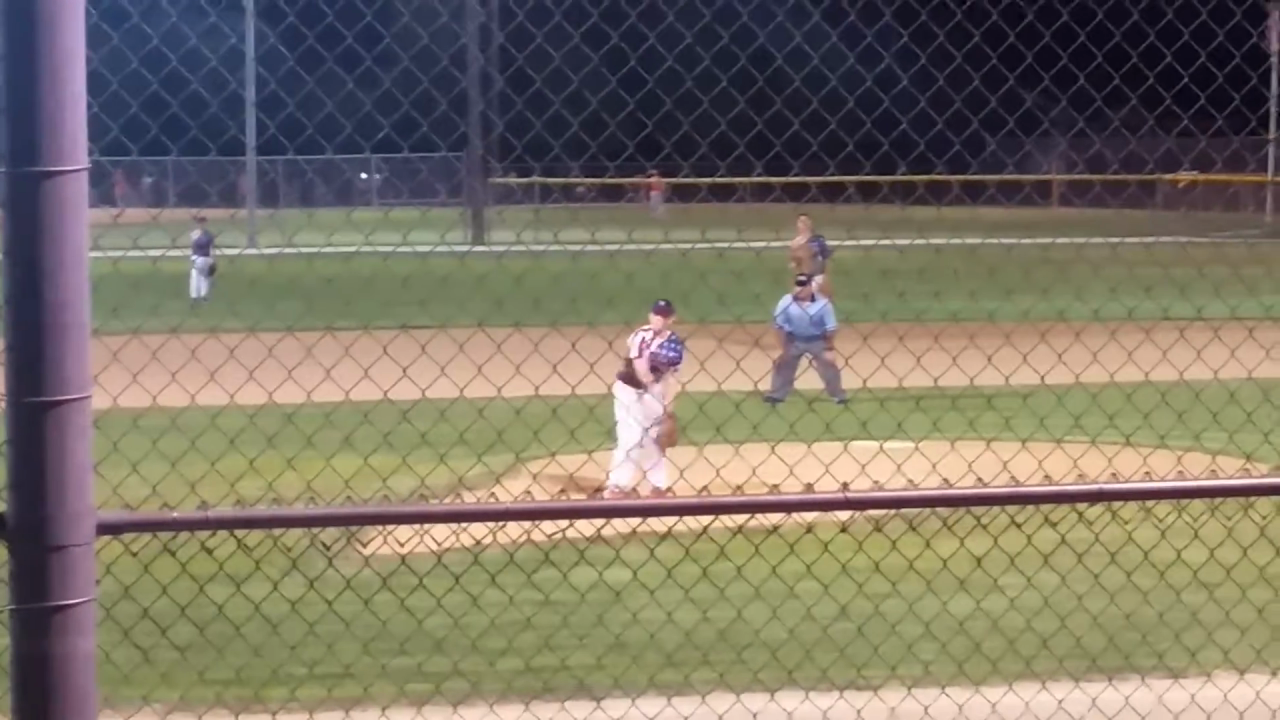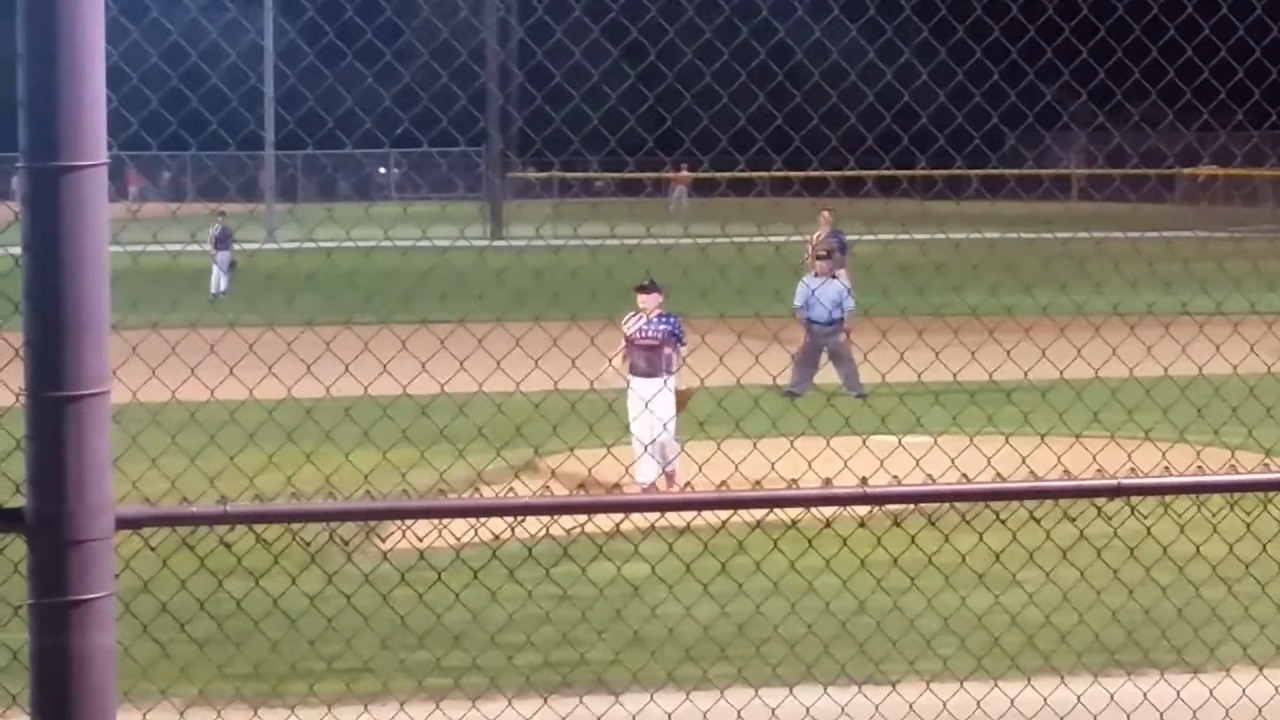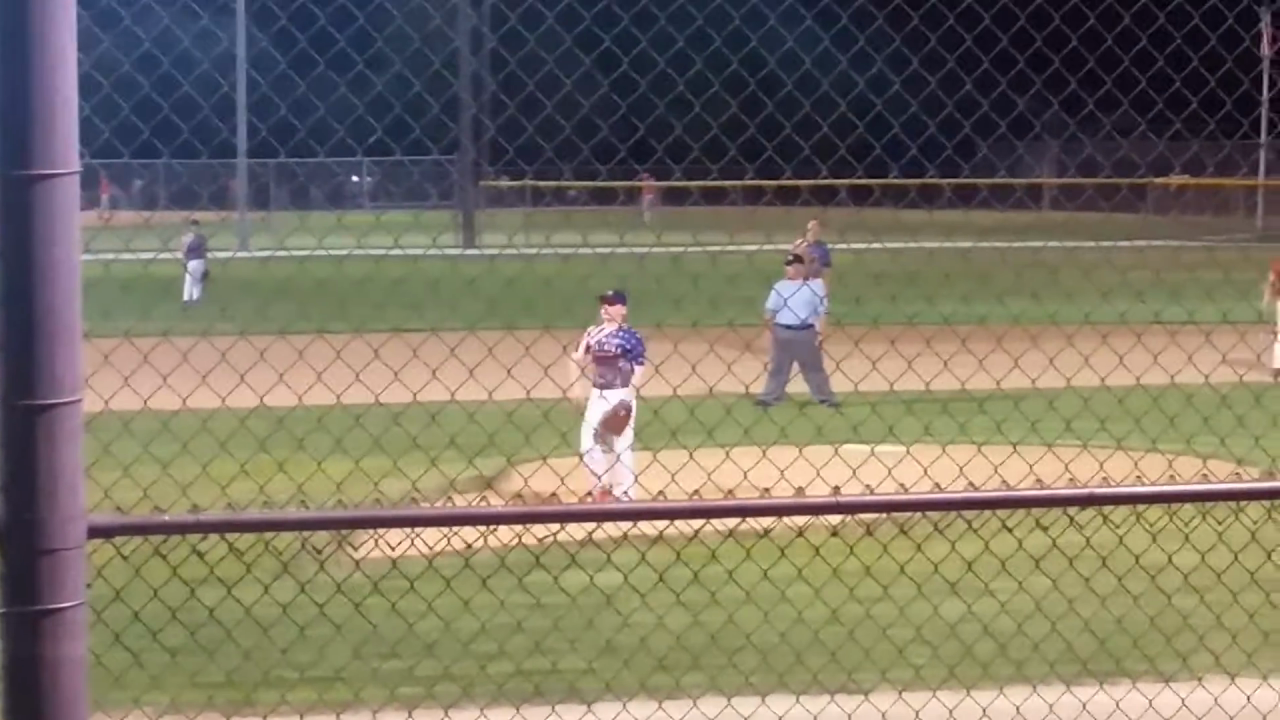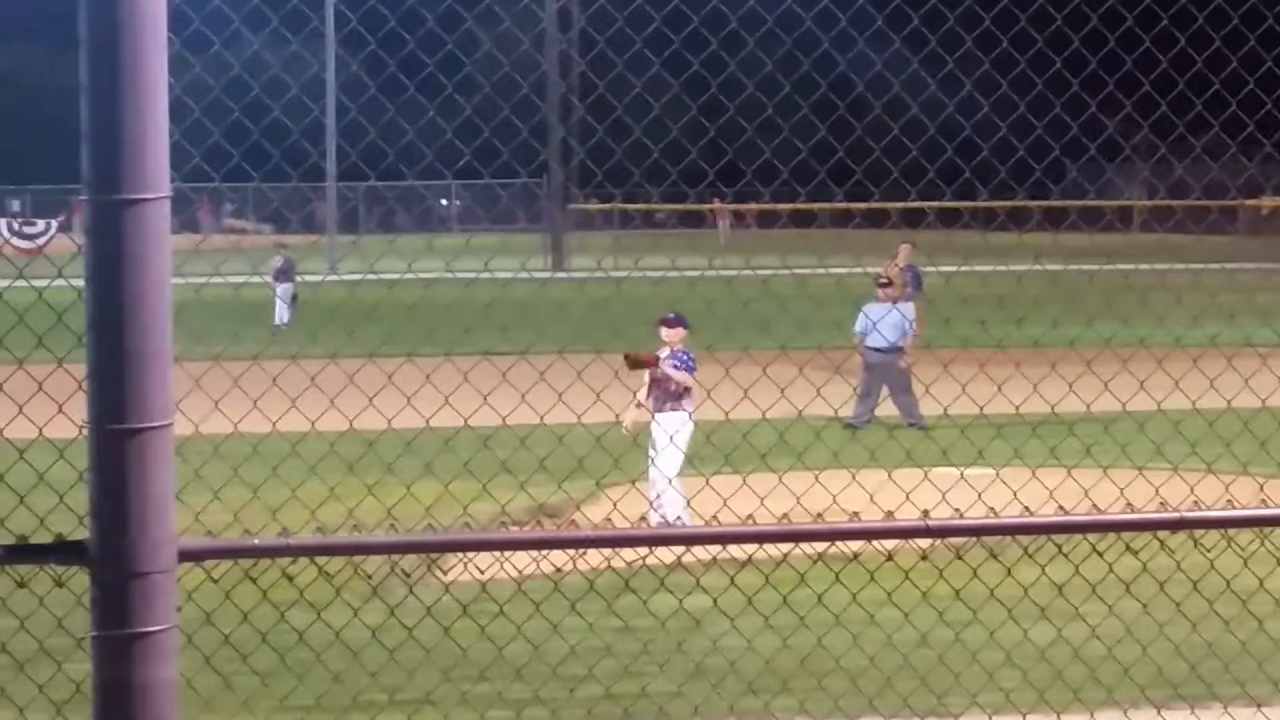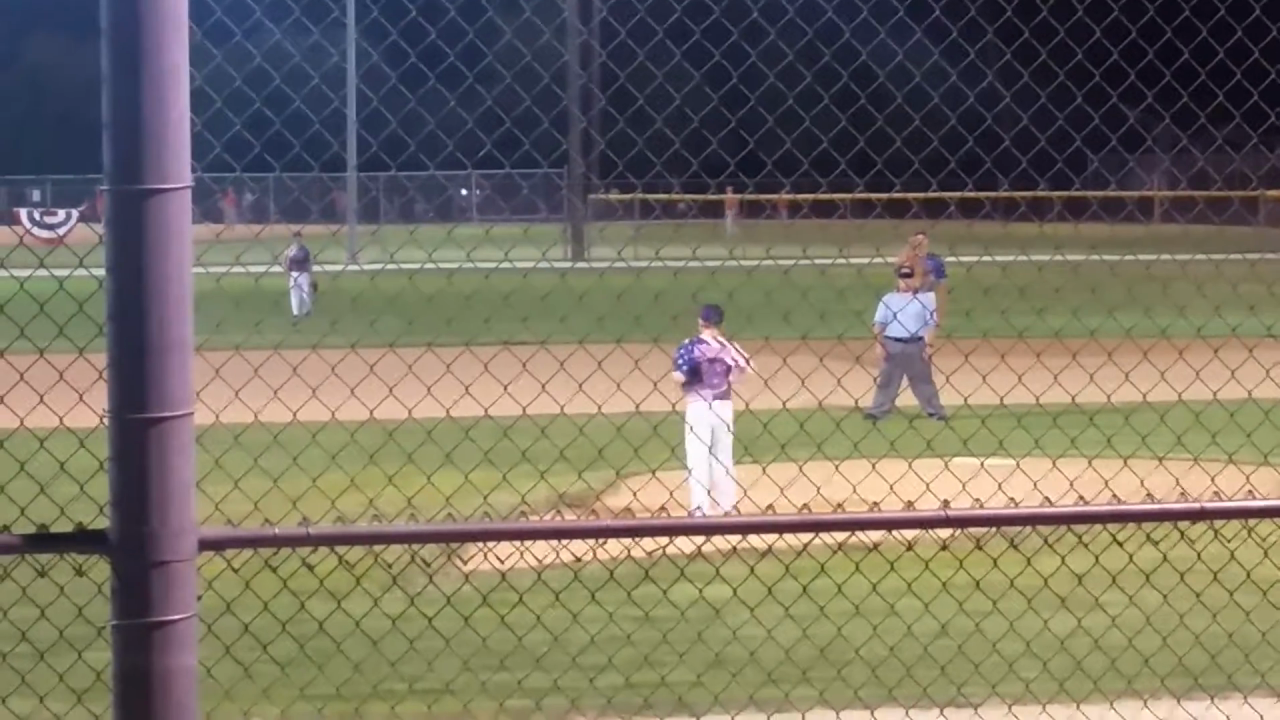
dt=0.7s
person 1, frame 1
left shoulder: (675, 345)
right shoulder: (642, 336)
left elbow: (670, 376)
right elbow: (641, 370)
left wrist: (668, 404)
right wrist: (656, 392)
left hip: (651, 392)
right hip: (627, 389)
left knee: (655, 438)
right knee: (629, 439)
left ankle: (659, 484)
right ankle: (618, 484)
person 1, frame 2
left shoulder: (671, 321)
right shoulder: (630, 321)
left elbow: (679, 351)
right elbow: (625, 350)
left wrist: (677, 380)
right wrist: (611, 367)
left hip: (663, 384)
right hip: (637, 384)
left knee: (665, 431)
right knee: (640, 433)
left ankle: (668, 468)
right ankle: (646, 480)
person 1, frame 3
left shoulder: (630, 336)
right shoulder: (592, 333)
left elbow: (639, 371)
right elbow: (578, 360)
left wrist: (626, 400)
left hip: (620, 396)
right hip: (598, 394)
left knee: (621, 446)
right knee: (588, 443)
left ankle: (624, 495)
right ankle: (602, 484)
person 1, frame 4
left shoulder: (684, 356)
right shoulder: (659, 357)
left elbow: (688, 381)
right elbow: (646, 388)
left wrist: (662, 366)
right wrist: (633, 409)
left hip: (677, 419)
right hip: (659, 420)
left knee: (665, 472)
right knee: (655, 473)
left ankle: (679, 520)
right ankle: (659, 519)
person 1, frame 5
left shoulder: (689, 346)
right shoulder: (729, 347)
left elbow: (679, 377)
right elbow: (749, 369)
left wrist: (675, 374)
left hip: (699, 407)
right hip: (724, 406)
left knee: (697, 460)
right knee: (723, 459)
left ankle: (699, 509)
right ankle: (728, 506)
